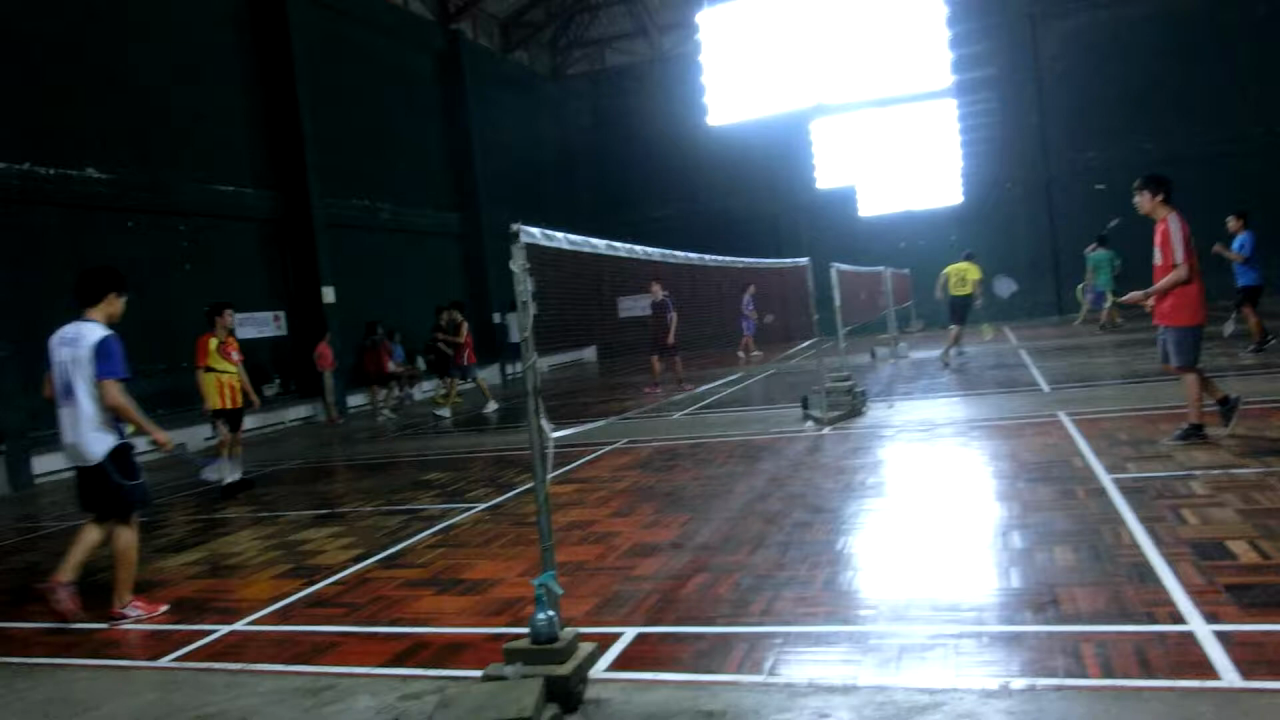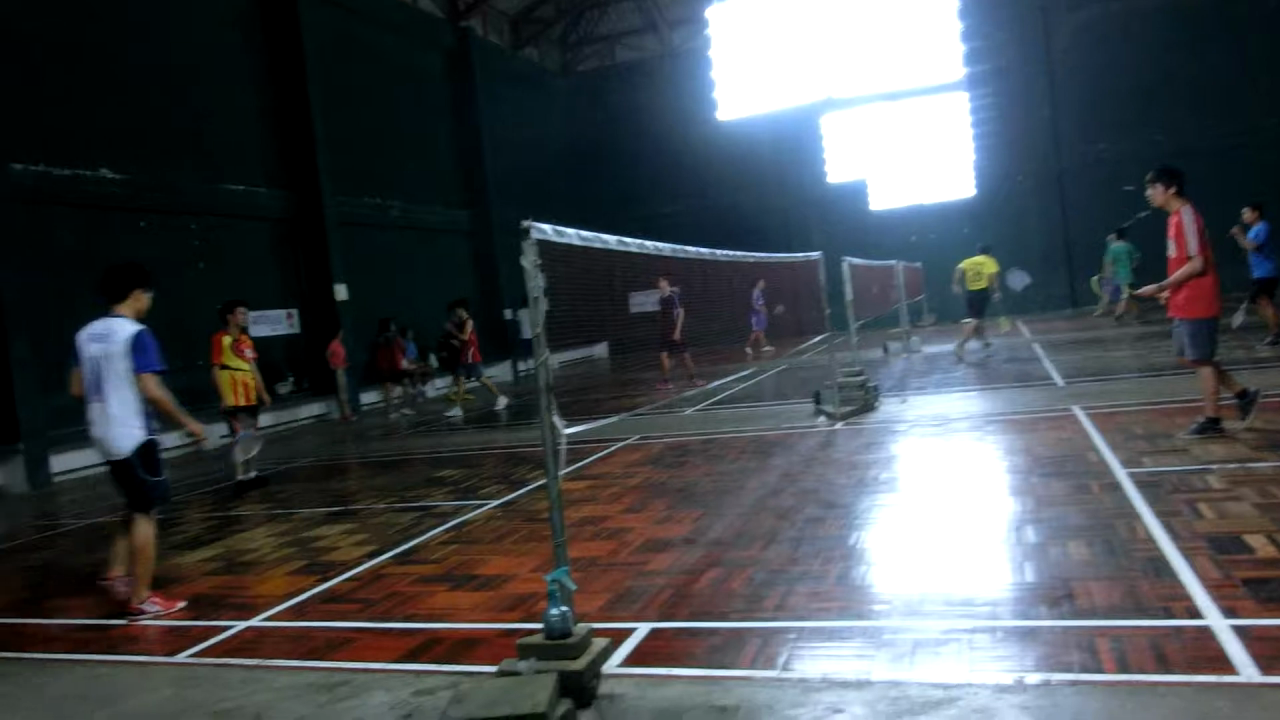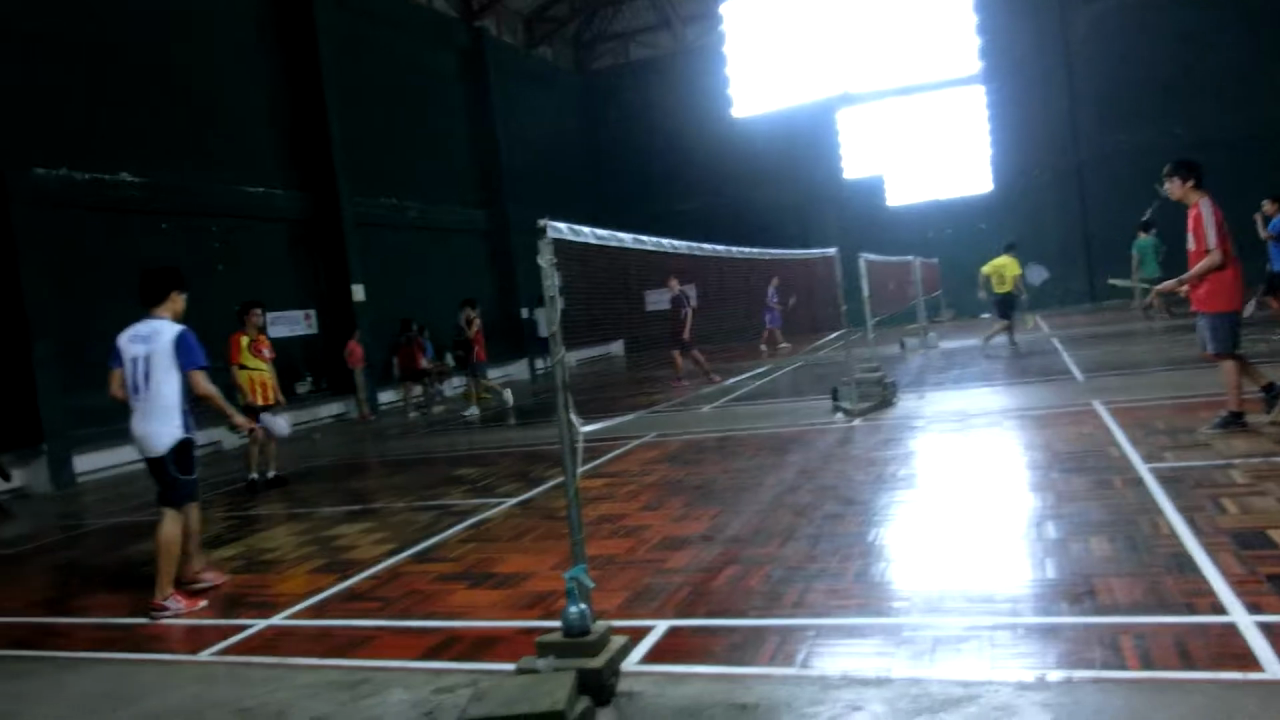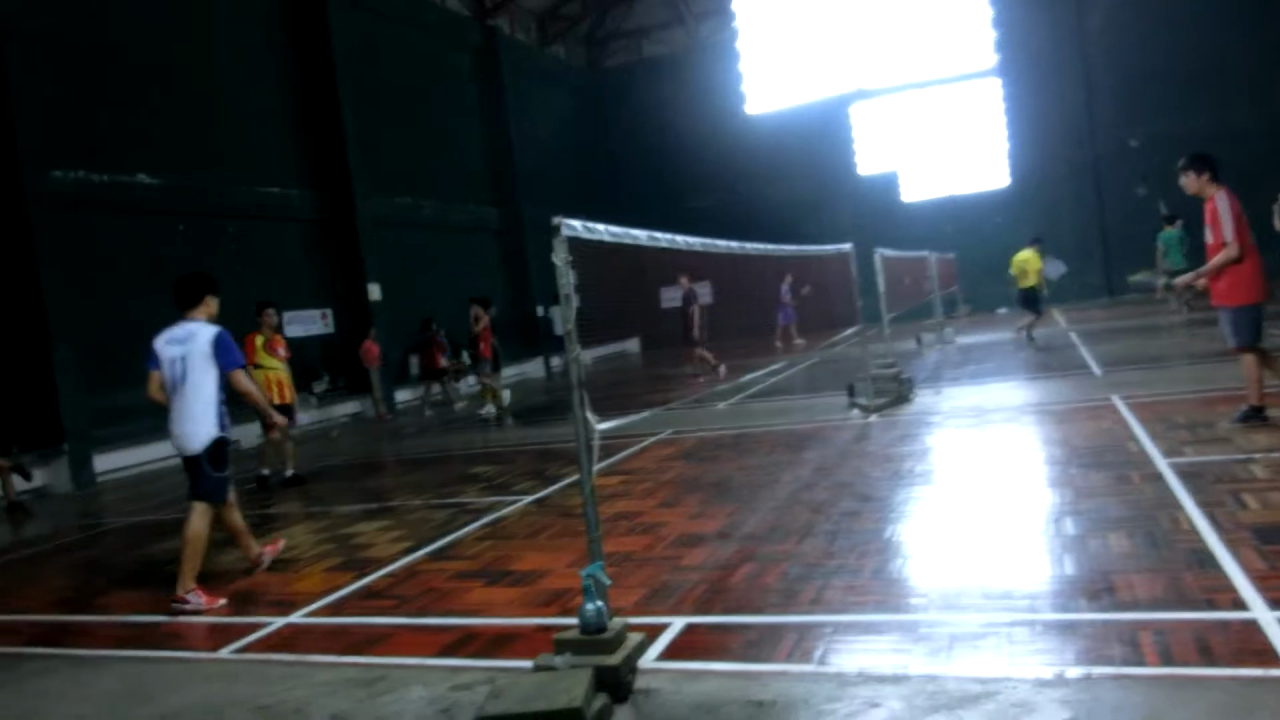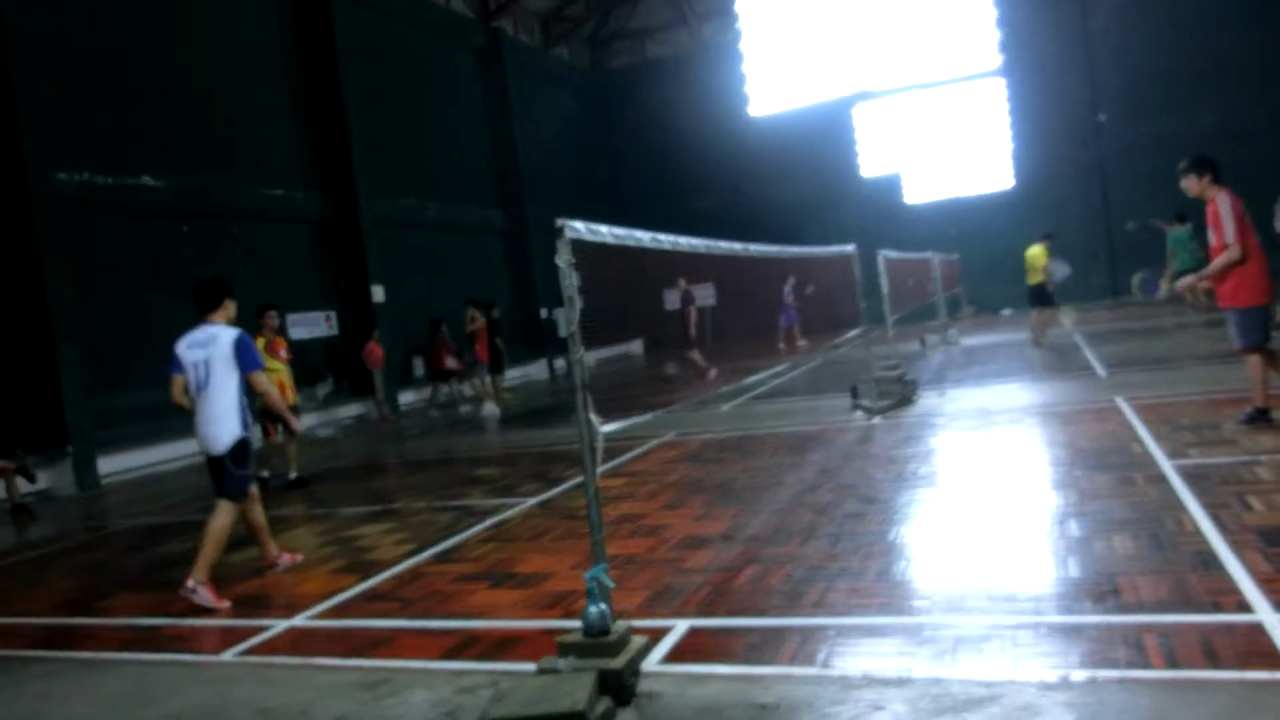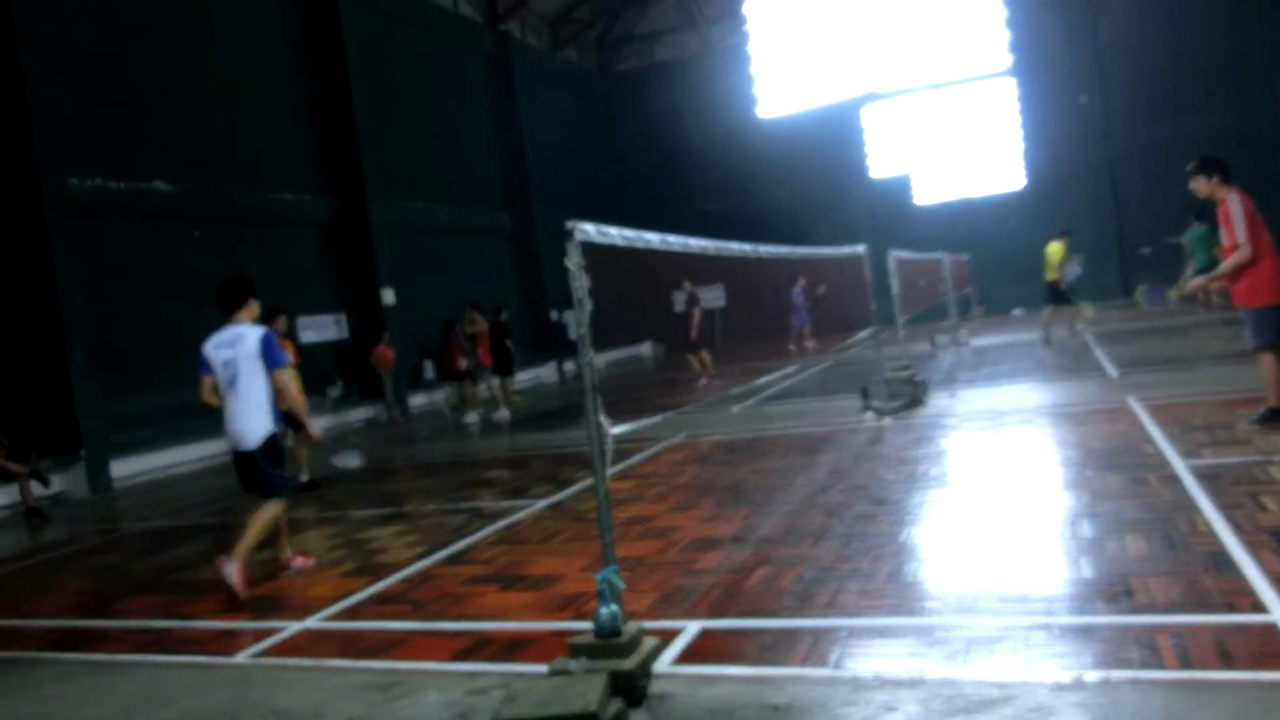
dt=0.1s
person 1, frame 1
left shoulder: (59, 337)
right shoulder: (103, 339)
left elbow: (50, 391)
right elbow: (113, 396)
right wrist: (151, 430)
left hip: (76, 443)
right hip: (105, 444)
left knee: (100, 519)
right knee: (126, 520)
left ankle: (63, 578)
right ankle: (124, 602)
person 1, frame 2
left shoulder: (86, 334)
right shoulder: (136, 334)
left elbow: (77, 388)
right elbow: (151, 390)
right wrist: (188, 422)
left hip: (106, 437)
right hip: (133, 437)
left knee: (137, 509)
right knee: (146, 514)
left ankle: (118, 573)
right ankle: (142, 598)
person 1, frame 3
left shoulder: (125, 337)
right shoulder: (178, 334)
left elbow: (116, 389)
right elbow: (201, 386)
right wrist: (234, 415)
left hip: (144, 435)
right hip: (171, 435)
left knee: (187, 500)
right knee: (173, 510)
left ankle: (194, 570)
right ankle: (164, 596)
person 1, frame 4
left shoulder: (161, 340)
right shoulder: (215, 335)
left elbow: (154, 391)
right elbow: (242, 384)
right wrist: (272, 414)
left hip: (183, 432)
right hip: (207, 433)
left knee: (226, 496)
right knee: (203, 506)
left ankle: (255, 553)
right ankle: (186, 590)
person 1, frame 5
left shoulder: (183, 344)
right shoulder: (235, 338)
left elbow: (178, 396)
right elbow: (262, 385)
right wrist: (289, 418)
left hip: (208, 437)
right hip: (232, 435)
left knee: (250, 494)
right knee: (228, 505)
left ankle: (272, 555)
right ankle: (197, 581)
person 1, frame 6
left shoulder: (211, 344)
right shoulder: (261, 336)
left elbow: (207, 395)
right elbow: (283, 385)
right wrist: (307, 422)
left hip: (236, 433)
right hip: (261, 430)
left knee: (271, 494)
right knee: (275, 500)
left ankle: (286, 557)
right ankle: (234, 560)
person 2, frame 1
left shoulder: (1172, 224)
right shoulder: (1162, 225)
left elbow: (1182, 272)
left wrist: (1146, 293)
right wrist: (1156, 297)
left hip: (1181, 311)
right hip: (1169, 311)
left knee: (1185, 367)
right knee: (1173, 365)
left ankle: (1195, 427)
right ankle: (1225, 401)
person 2, frame 2
left shoulder: (1186, 216)
right shoulder: (1175, 217)
left elbow: (1197, 264)
left wrist: (1161, 287)
right wrist: (1171, 290)
left hip: (1196, 303)
right hip: (1185, 304)
left knee: (1201, 360)
right knee: (1190, 358)
left ankle: (1212, 421)
right ankle: (1244, 394)
person 2, frame 3
left shoulder: (1205, 208)
right shoulder: (1196, 209)
left elbow: (1216, 257)
left wrist: (1180, 281)
right wrist: (1191, 283)
left hip: (1218, 296)
right hip: (1208, 296)
left knee: (1223, 353)
right knee: (1215, 352)
left ankle: (1234, 415)
person 2, frame 4
left shoulder: (1221, 201)
right shoulder: (1214, 201)
left elbow: (1233, 251)
left wrist: (1197, 275)
right wrist: (1208, 277)
left hip: (1238, 289)
right hip: (1229, 289)
left knee: (1244, 346)
right knee: (1244, 346)
left ankle: (1255, 409)
person 2, frame 5
left shoulder: (1223, 202)
right shoulder: (1218, 203)
left elbow: (1235, 252)
left wrist: (1198, 277)
right wrist: (1210, 278)
left hip: (1244, 290)
right hip: (1239, 289)
left knee: (1250, 348)
right knee: (1253, 347)
left ankle: (1260, 410)
person 2, frame 6
left shoulder: (1234, 202)
right shoulder: (1230, 202)
left elbow: (1245, 252)
left wrist: (1208, 278)
right wrist: (1221, 278)
left hip: (1258, 289)
right hip: (1252, 288)
person 3, frame 1
left shoulder: (233, 342)
right shoulder: (205, 341)
right elbow: (200, 371)
left wrist: (251, 393)
right wrist: (206, 399)
left hip: (236, 398)
right hip: (218, 401)
left knee: (237, 438)
right knee: (224, 439)
left ankle: (236, 476)
right ankle: (227, 481)
person 3, frame 2
left shoulder: (247, 339)
right shoulder: (220, 339)
right elbow: (215, 369)
left wrist: (262, 391)
right wrist: (224, 396)
left hip: (250, 396)
right hip: (232, 398)
left knee: (251, 434)
right knee: (239, 436)
left ankle: (251, 474)
right ankle: (240, 478)
person 3, frame 3
left shoulder: (264, 339)
right shoulder: (237, 339)
right elbow: (234, 368)
left wrist: (278, 392)
right wrist: (245, 393)
left hip: (269, 396)
right hip: (251, 398)
left knee: (270, 435)
right knee: (257, 436)
left ankle: (272, 474)
right ankle: (252, 477)
person 3, frame 4
left shoulder: (280, 339)
right shoulder: (253, 339)
right elbow: (251, 368)
left wrist: (293, 391)
right wrist: (263, 391)
left hip: (285, 395)
right hip: (268, 397)
left knee: (287, 434)
right knee: (272, 436)
left ankle: (289, 473)
right ankle: (264, 472)
person 3, frame 5
left shoulder: (281, 341)
right shoulder: (256, 342)
left wrist: (294, 392)
left hip: (288, 398)
left knee: (291, 435)
right knee: (273, 439)
left ankle: (293, 475)
right ankle: (263, 473)
person 3, frame 6
left shoulder: (288, 345)
left wrist: (301, 396)
right wrist: (275, 398)
right hip: (278, 404)
left knee: (301, 438)
left ankle: (304, 478)
